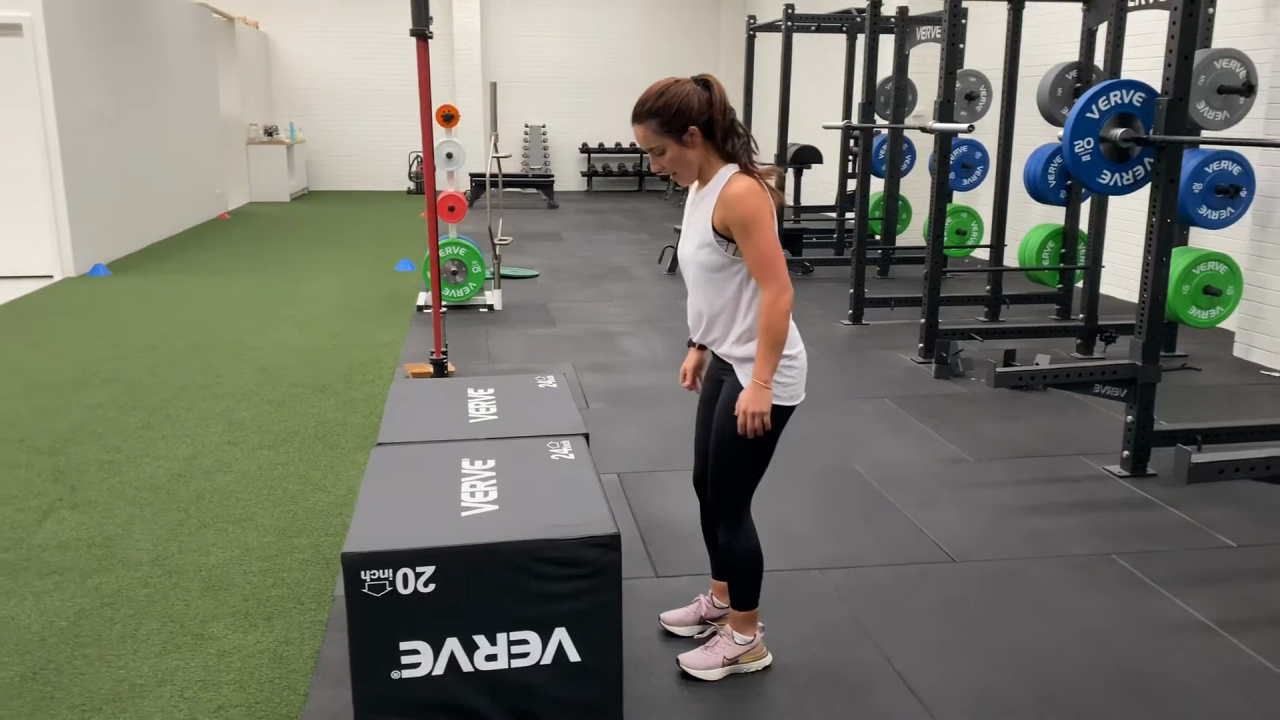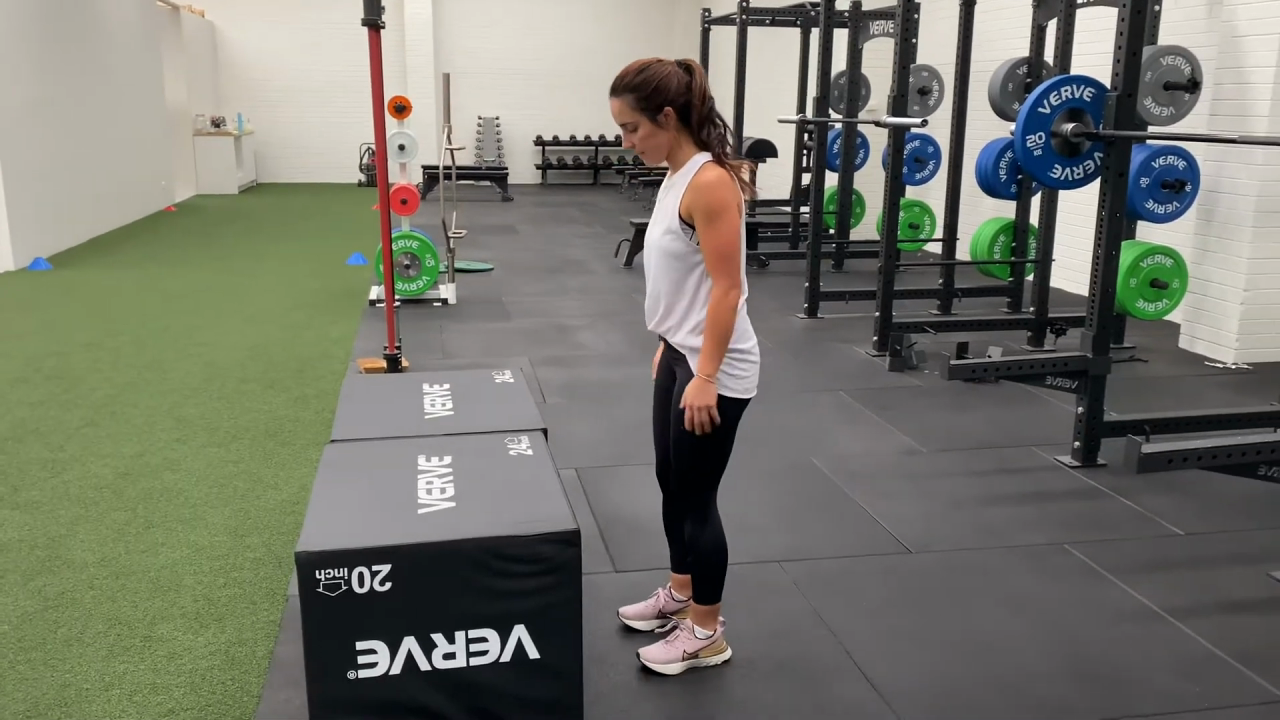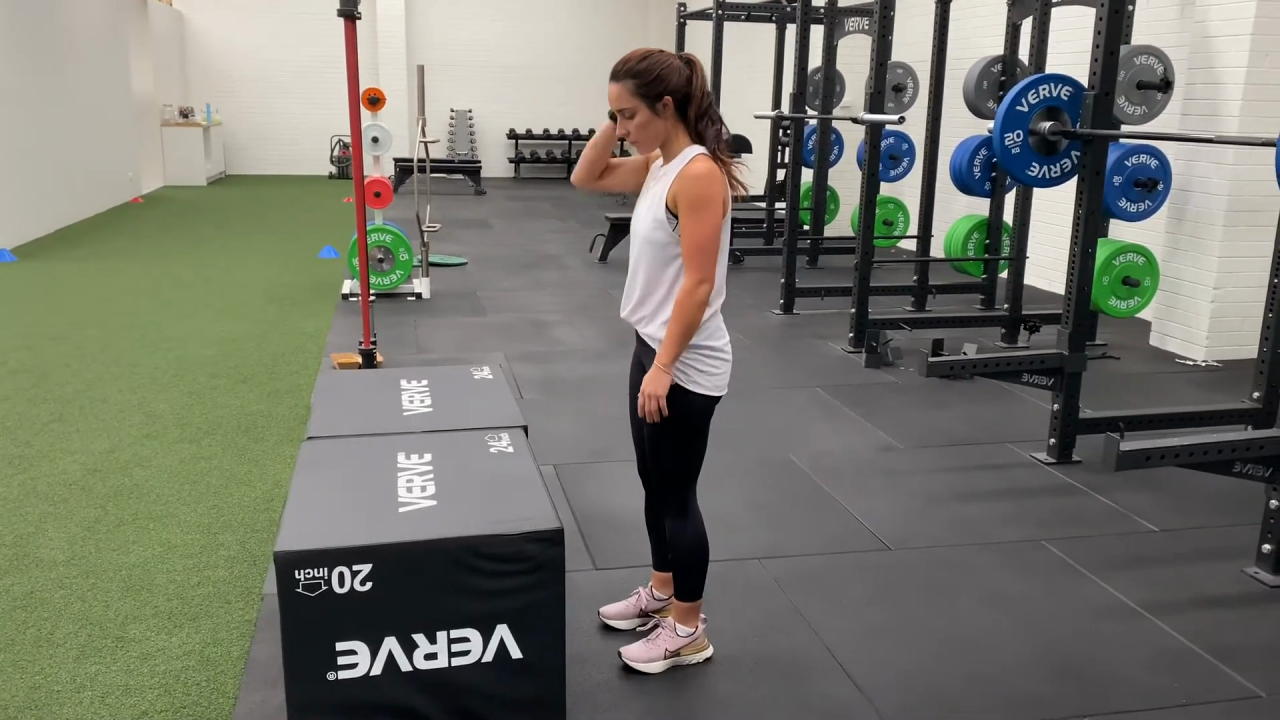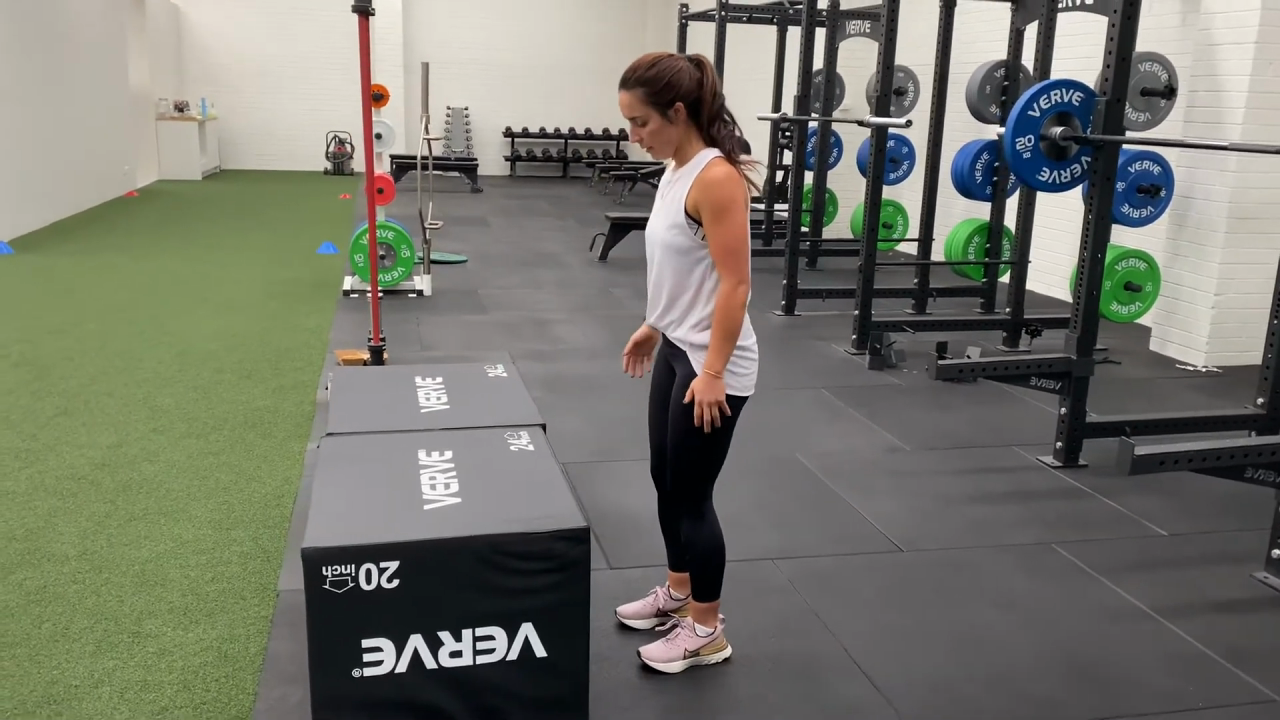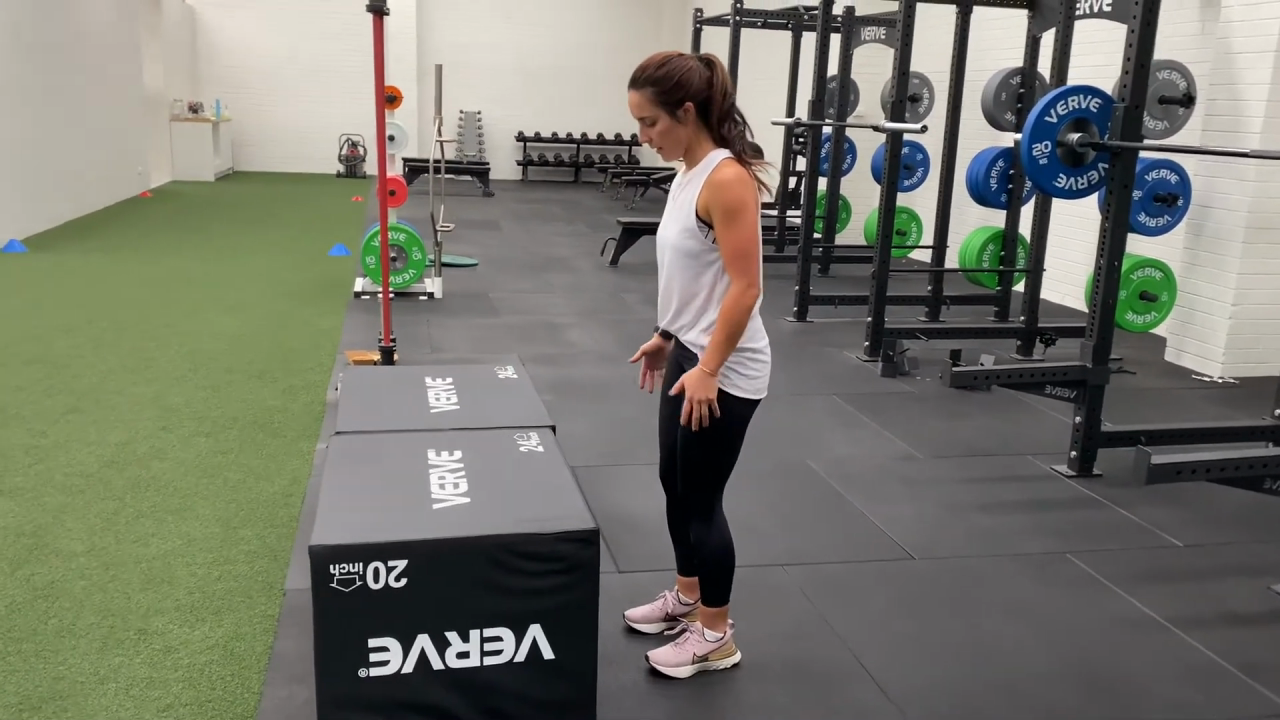
dt=1s
person 1, frame 1
left shoulder: (740, 193)
right shoulder: (702, 189)
left elbow: (777, 292)
left wrist: (761, 385)
right wrist: (699, 347)
left hip: (758, 374)
right hip: (726, 363)
left knee: (729, 501)
right knee: (708, 488)
left ankle: (746, 639)
right ankle: (721, 601)
person 1, frame 2
left shoulder: (710, 182)
right shoulder: (677, 175)
left elbow: (727, 288)
left wrist: (705, 379)
left hip: (712, 369)
right hip: (681, 355)
left knee: (696, 496)
right knee: (671, 484)
left ankle: (706, 632)
right ankle: (680, 593)
person 1, frame 3
left shoulder: (699, 174)
right shoulder: (660, 165)
left elbow: (698, 284)
right elbow: (585, 178)
left wrist: (664, 369)
right wrist: (614, 126)
left hip: (685, 363)
right hip: (653, 347)
left knee: (676, 493)
right knee: (655, 484)
left ankle: (687, 629)
right ankle: (662, 591)
person 1, frame 4
left shoulder: (716, 179)
right shoulder: (677, 172)
left elbow: (734, 284)
left wrist: (713, 373)
right wrist: (650, 329)
left hip: (709, 365)
right hip: (675, 352)
left knee: (691, 494)
right knee: (667, 483)
left ankle: (706, 630)
right ankle: (678, 591)
person 1, frame 5
left shoulder: (726, 180)
right shoulder: (689, 173)
left elbow: (744, 287)
left wrist: (708, 371)
right wrist: (665, 338)
left hip: (724, 371)
right hip: (690, 355)
left knee: (701, 497)
right knee: (675, 485)
left ankle: (715, 636)
right ankle: (686, 596)
